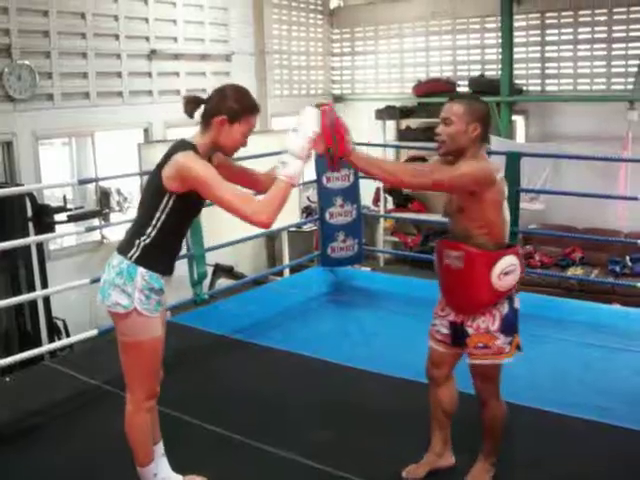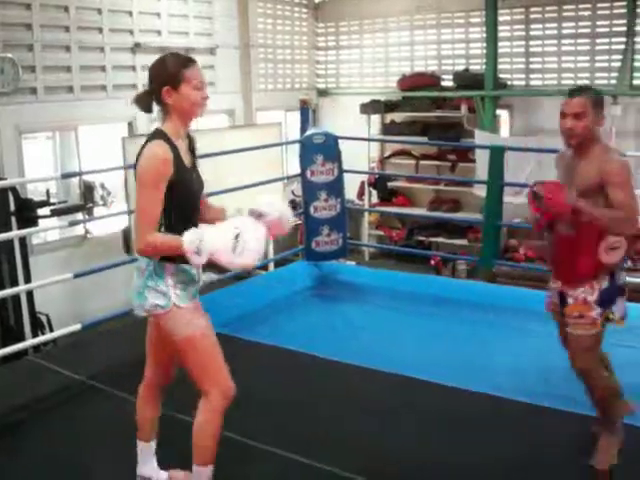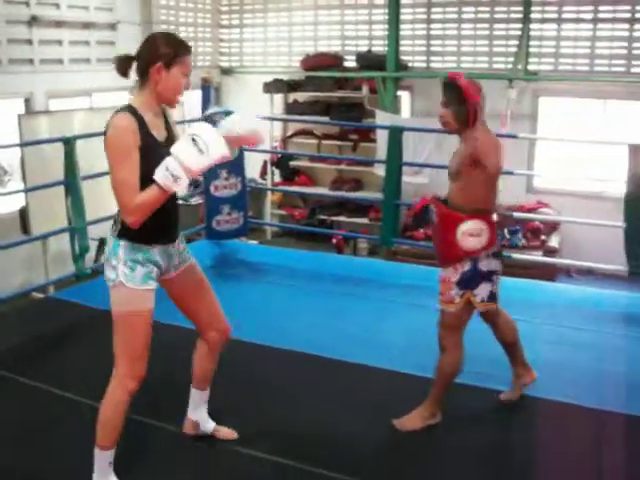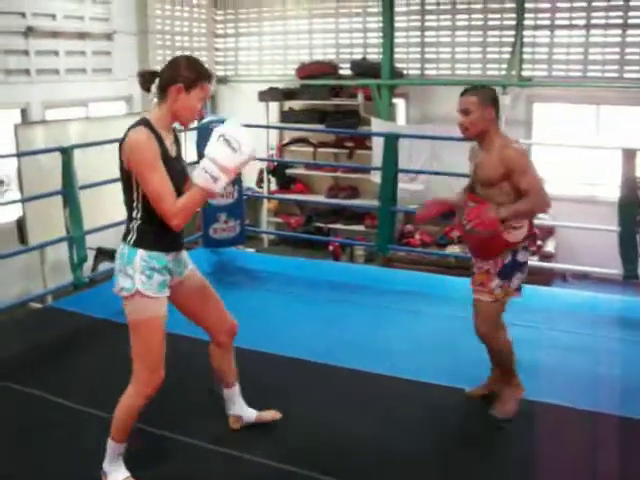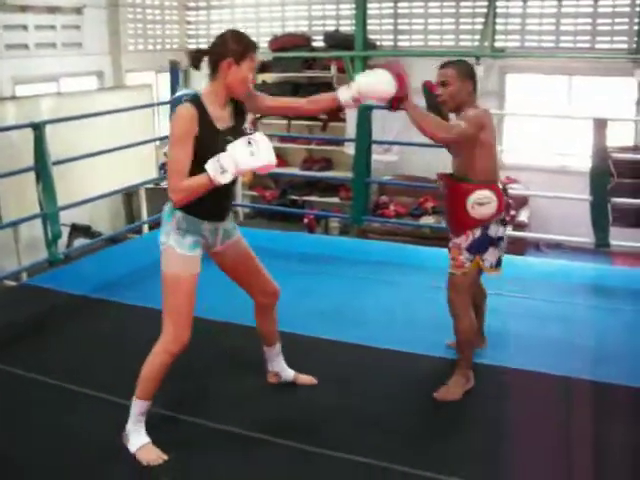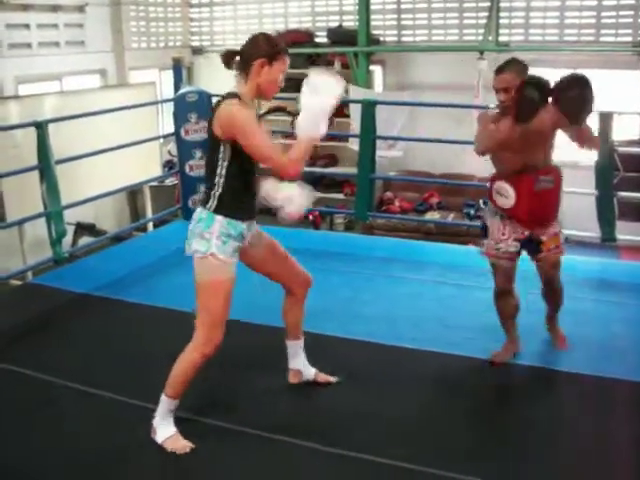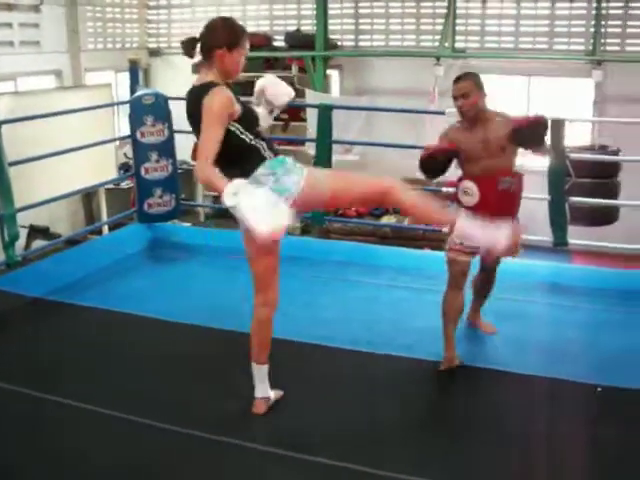
dt=0.7s
person 1, frame 1
left shoulder: (204, 157)
right shoulder: (188, 164)
left elbow: (260, 183)
right elbow: (262, 215)
left wrist: (296, 154)
right wrist: (293, 162)
left hip: (145, 279)
right hip: (134, 282)
left knee: (151, 387)
right knee: (142, 394)
person 1, frame 2
left shoulder: (185, 143)
right shoulder: (157, 152)
left elbow: (200, 212)
right elbow: (146, 242)
left wrist: (254, 216)
right wrist: (208, 243)
left hip: (176, 278)
right hip: (164, 281)
left knee: (157, 379)
right knee: (219, 391)
person 1, frame 3
left shoulder: (162, 116)
right shoulder: (124, 125)
left elbow: (167, 173)
right elbow: (132, 213)
left wrist: (222, 144)
right wrist: (182, 168)
left hip: (171, 248)
right hip: (133, 256)
left knee: (216, 330)
right knee: (130, 376)
left ankle: (197, 418)
person 1, frame 4
left shoulder: (171, 135)
right shoulder: (140, 139)
left elbow: (187, 198)
right elbow: (175, 215)
left wrist: (220, 169)
right wrist: (217, 169)
left hip: (174, 258)
right hip: (144, 264)
left knee: (223, 329)
right knee: (149, 380)
left ankle: (238, 412)
person 1, frame 5
left shoulder: (241, 102)
right shoulder: (188, 113)
left elbow: (302, 106)
right elbow: (178, 191)
left wrist: (349, 93)
right wrist: (226, 166)
left hip: (221, 226)
right hip: (185, 229)
left knee: (267, 294)
right knee: (175, 340)
left ankle: (278, 368)
right ankle: (134, 428)
person 1, frame 6
left shoulder: (240, 108)
right shoulder: (236, 111)
right elbow: (286, 166)
right wrist: (312, 123)
left hip: (240, 225)
right hip: (217, 229)
left knee: (300, 282)
right knee: (207, 341)
left ankle: (299, 368)
right ankle: (163, 422)
person 1, frame 7
left shoulder: (197, 95)
right shoulder: (218, 97)
right elbow: (203, 168)
left wrist: (262, 110)
right wrist: (236, 192)
left hip: (251, 198)
right hip: (274, 182)
left knee: (264, 300)
right knee: (388, 188)
left ankle: (261, 393)
right ankle: (473, 230)
person 2, frame 1
left shoulder: (479, 172)
right shoulder: (451, 167)
left elbow: (412, 179)
right elbow: (406, 176)
left wrist: (347, 152)
right wrist: (349, 154)
left hip: (488, 299)
right hip: (456, 295)
left knee: (486, 388)
right knee: (437, 373)
person 2, frame 2
right shoulder: (564, 158)
left wrist: (573, 203)
right wrist: (545, 205)
left hip: (596, 276)
right hip: (565, 270)
left knee: (585, 361)
right knee: (574, 343)
person 2, frame 3
left shoulder: (483, 143)
right shoulder: (467, 147)
left elbow: (494, 165)
left wrist: (471, 118)
right wrist: (438, 203)
left hip: (472, 254)
right hip: (464, 250)
left knee: (449, 334)
right knee: (491, 312)
left ankle: (431, 408)
right ankle: (522, 371)
person 2, frame 4
left shoulder: (512, 153)
right shoulder: (476, 152)
left elbow: (540, 200)
left wrist: (497, 215)
right wrist: (449, 205)
left hip: (505, 249)
right hip: (485, 245)
left knee: (486, 324)
right knee: (487, 315)
left ankle: (511, 385)
right ankle: (499, 378)
person 2, frame 5
left shoulder: (477, 118)
right shoulder: (464, 121)
left elbow: (441, 134)
right elbow: (450, 140)
left wrist: (406, 103)
right wrist: (431, 113)
left hip: (479, 220)
right hip: (466, 215)
left knee: (457, 295)
right knee: (469, 281)
left ankle: (463, 373)
right ankle: (476, 335)
person 2, frame 6
left shoulder: (551, 112)
right shoulder: (489, 119)
left elbow: (590, 144)
right elbow: (482, 147)
left wrist: (577, 118)
right wrist: (516, 116)
left hip: (543, 211)
right hip: (504, 212)
left knee: (551, 279)
right knee: (503, 285)
left ankle: (552, 324)
right ankle: (511, 338)
person 2, frame 7
left shoulder: (509, 124)
right shoulder: (454, 133)
left elbow: (538, 146)
right elbow: (434, 166)
left wrist: (534, 139)
right wrist: (434, 161)
left hip: (503, 210)
right hip: (469, 211)
left knee: (489, 270)
right knee: (456, 277)
left ankle: (475, 314)
right ankle: (449, 347)
